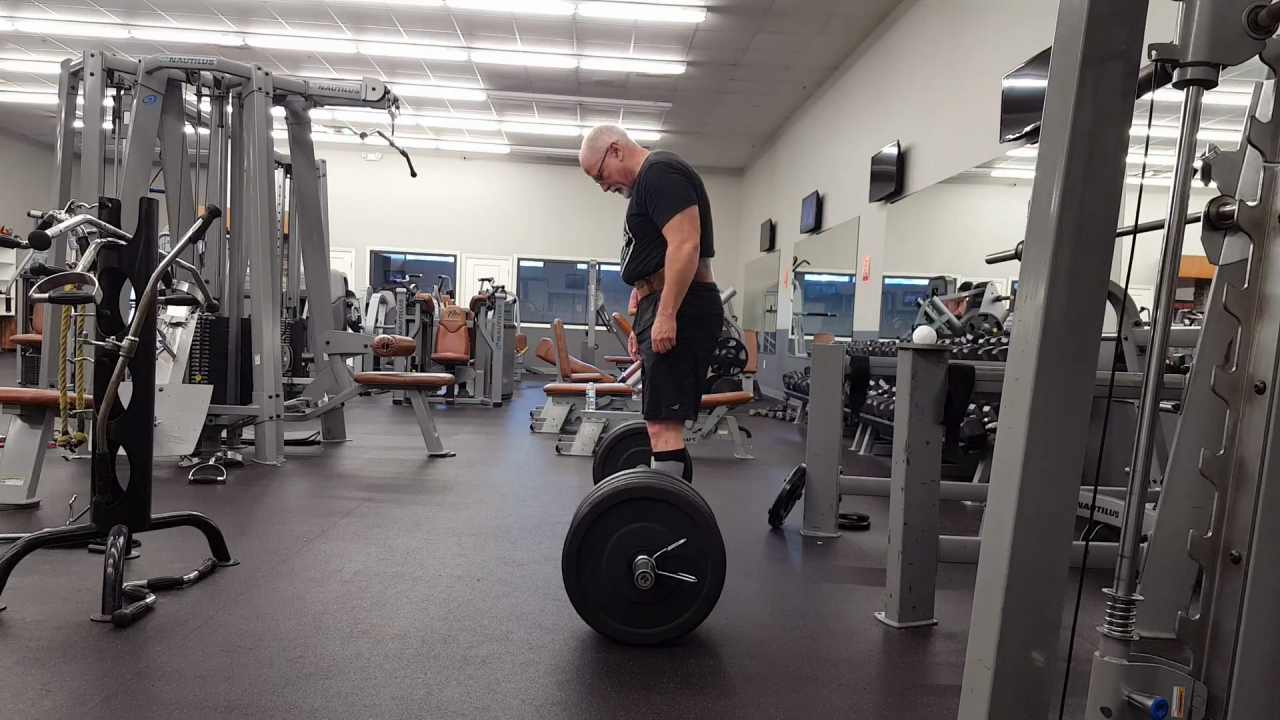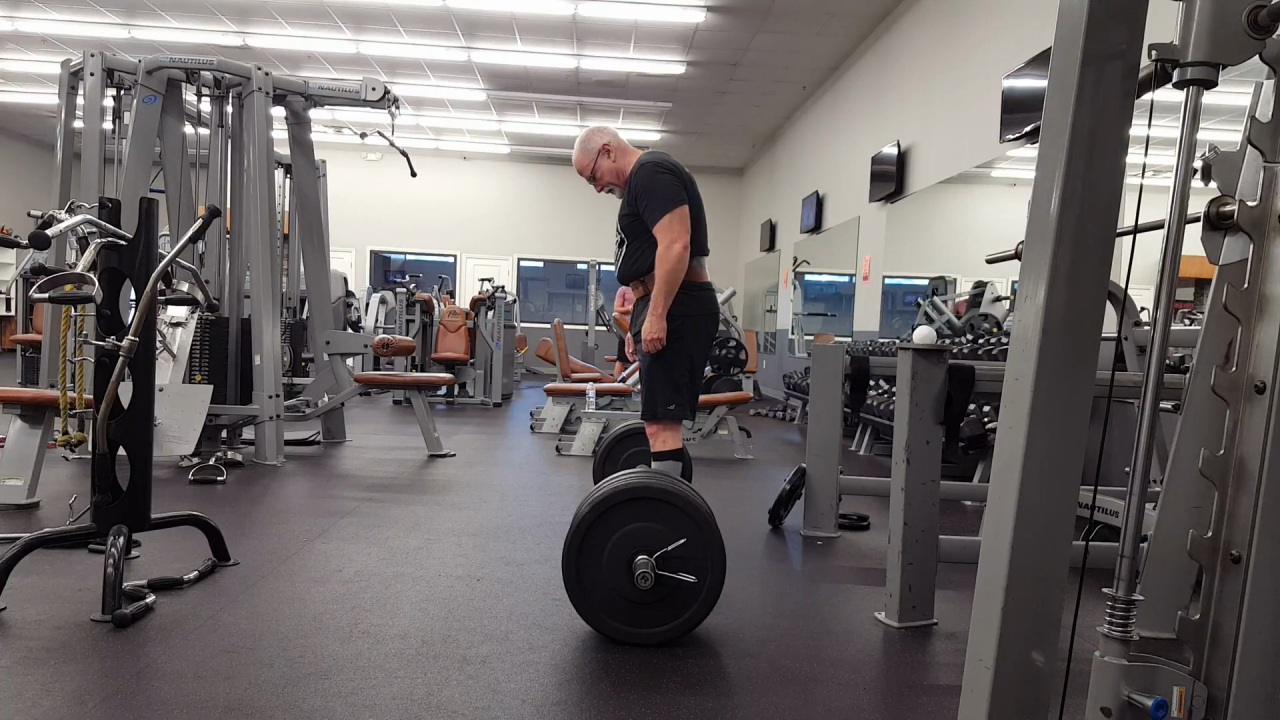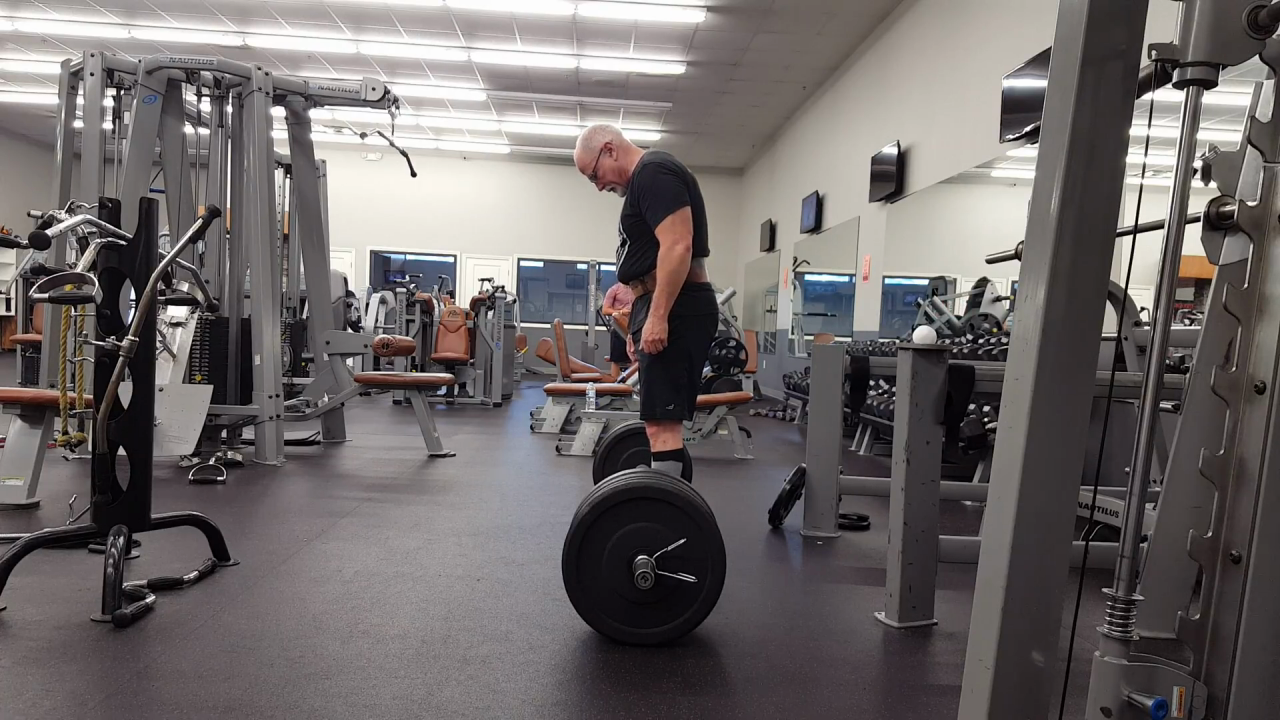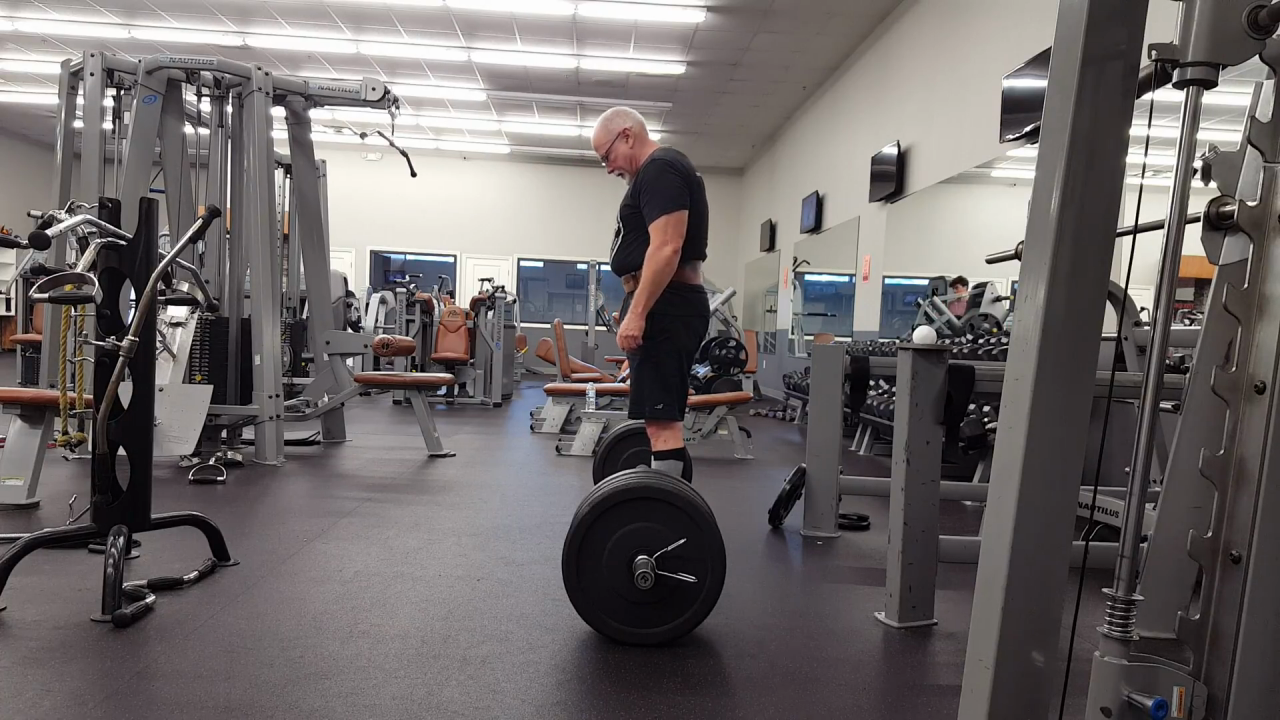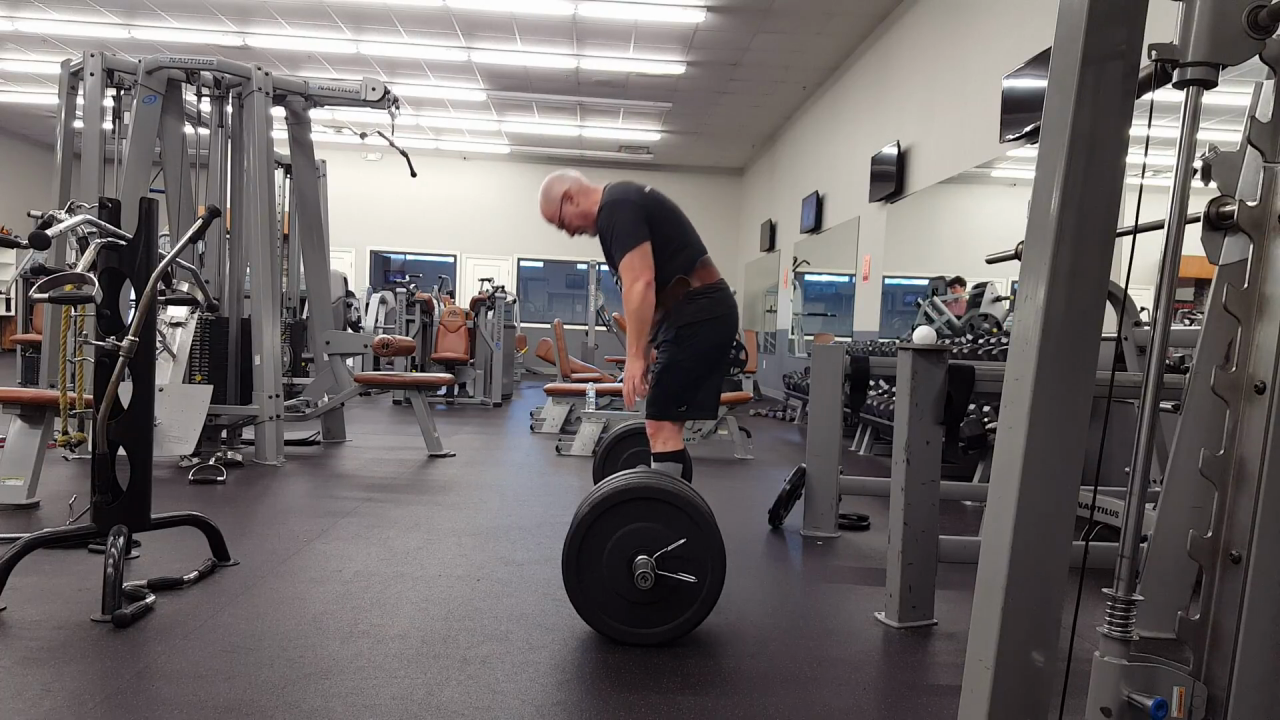
dt=1s
person 1, frame 1
left shoulder: (660, 173)
right shoulder: (650, 182)
left elbow: (686, 244)
left wrist: (667, 315)
right wrist: (641, 322)
left hip: (678, 311)
right hip: (665, 311)
left knee: (663, 423)
right knee: (660, 421)
person 1, frame 2
left shoulder: (651, 173)
right shoulder: (644, 181)
left elbow: (675, 244)
left wrist: (656, 315)
right wrist: (640, 321)
left hip: (674, 311)
right hip: (665, 312)
left knee: (661, 422)
right knee: (659, 420)
person 1, frame 3
left shoulder: (654, 173)
right shoulder: (647, 180)
left elbow: (678, 246)
left wrist: (658, 316)
right wrist: (644, 319)
left hip: (673, 312)
right hip: (665, 311)
left knee: (661, 422)
right knee: (660, 420)
person 1, frame 4
left shoulder: (660, 170)
right shoulder: (661, 172)
left elbow: (667, 247)
left wrist: (636, 313)
right wrist: (640, 311)
left hip: (664, 308)
right hip: (668, 307)
left knee: (661, 421)
right knee: (661, 419)
person 1, frame 5
left shoulder: (617, 209)
right shoulder: (621, 203)
left elbow: (640, 284)
right elbow: (644, 284)
left wrist: (636, 357)
right wrist: (642, 351)
left hip: (698, 313)
right hip: (702, 312)
left knee: (661, 424)
right knee: (664, 422)
